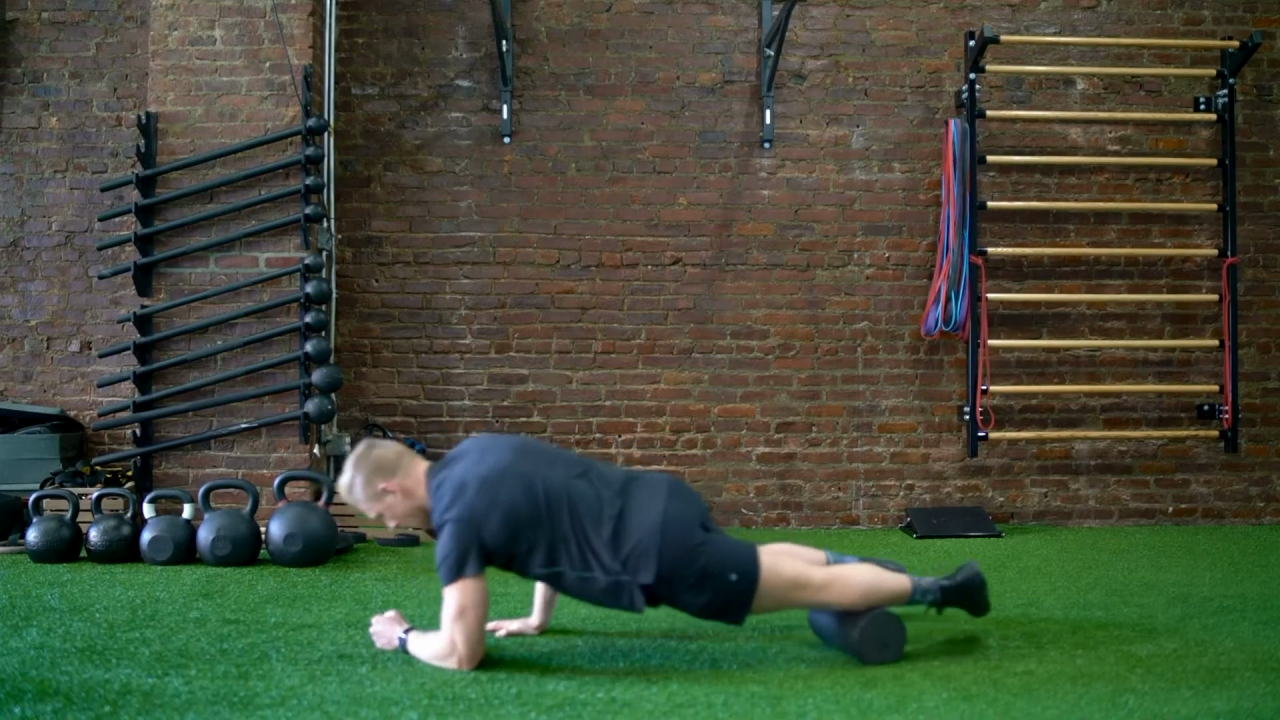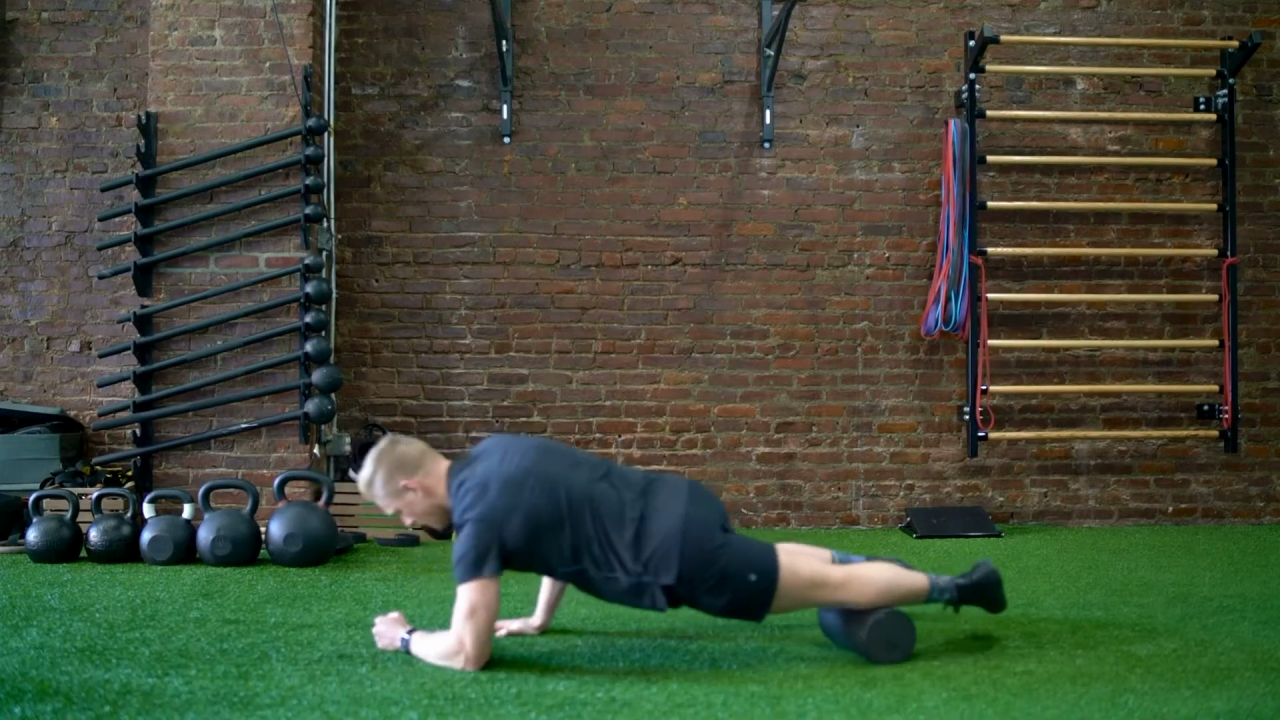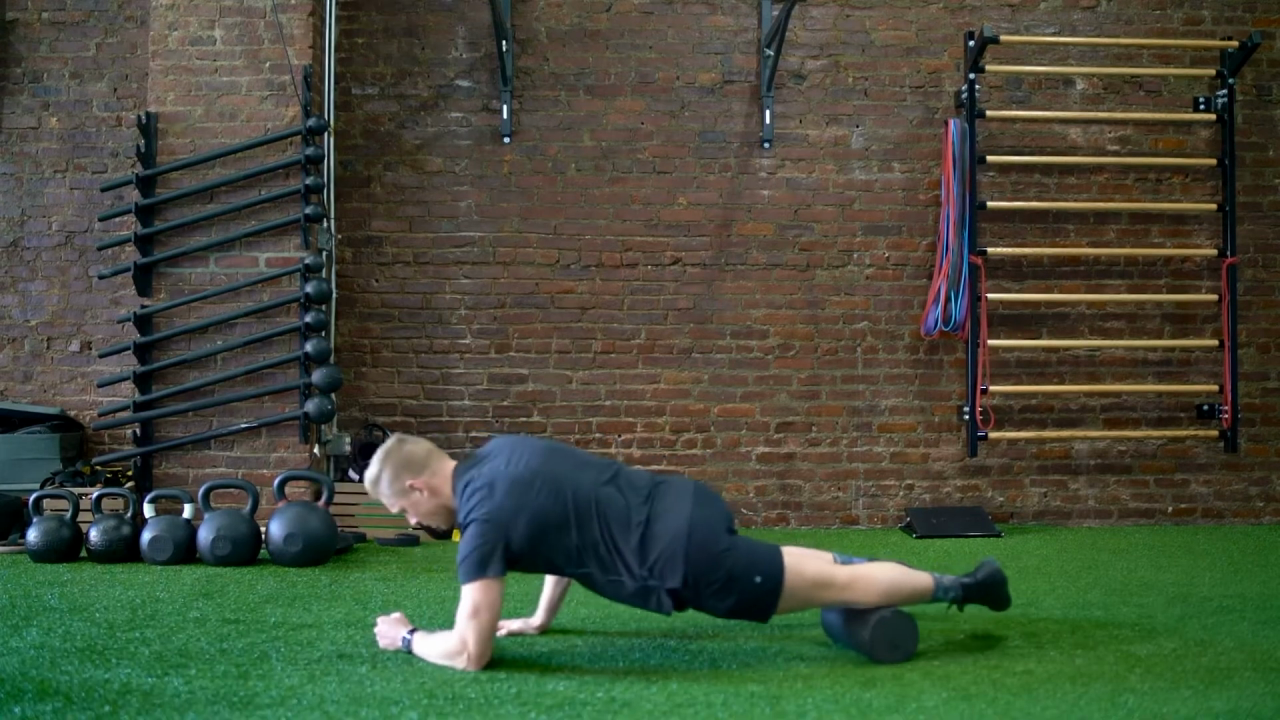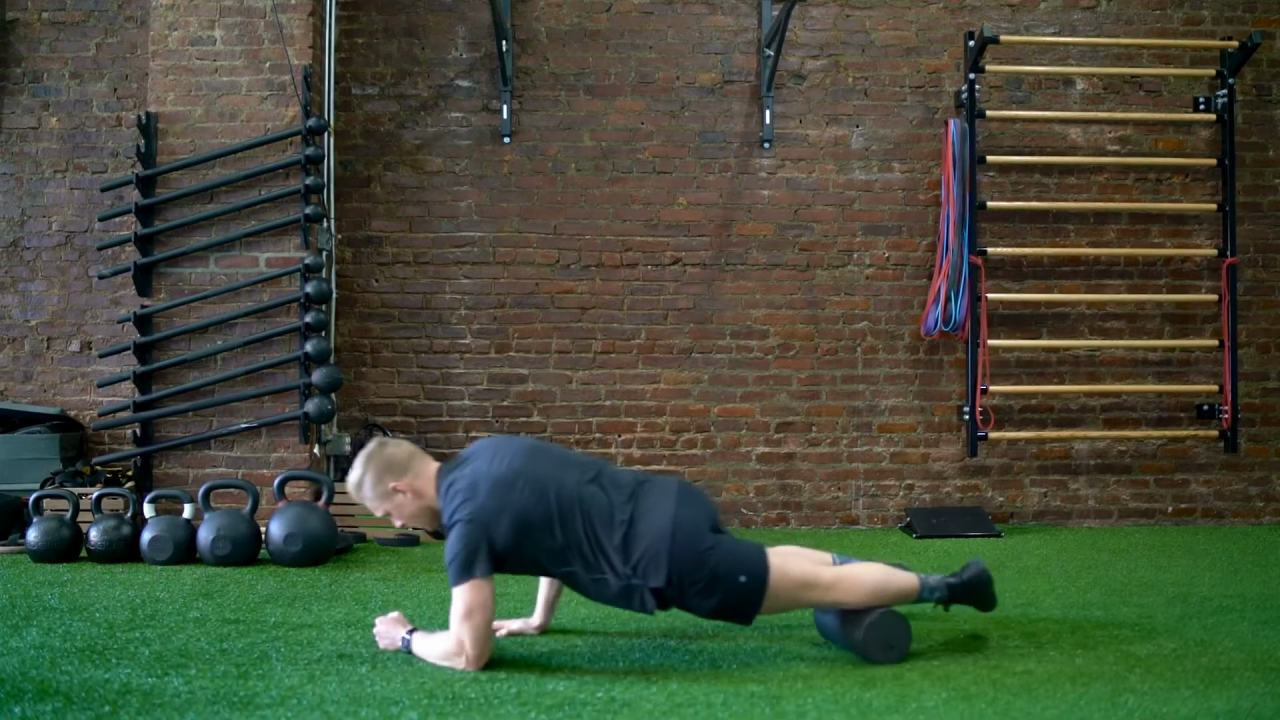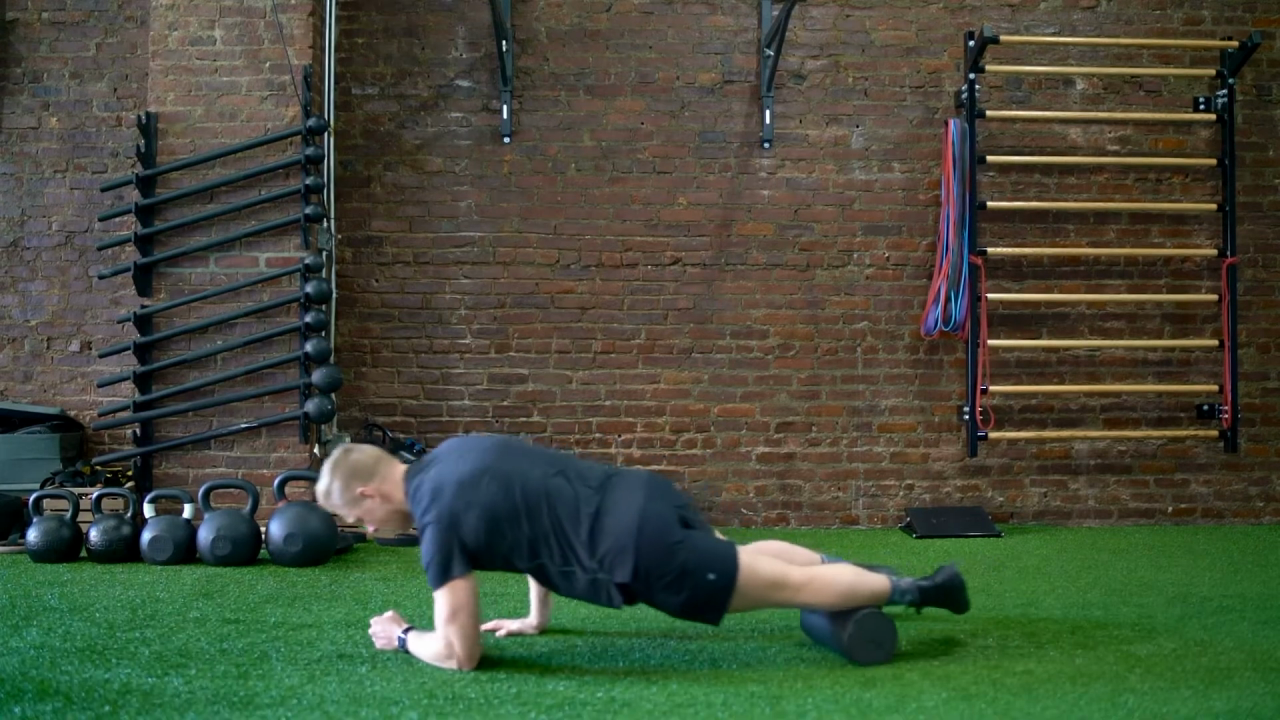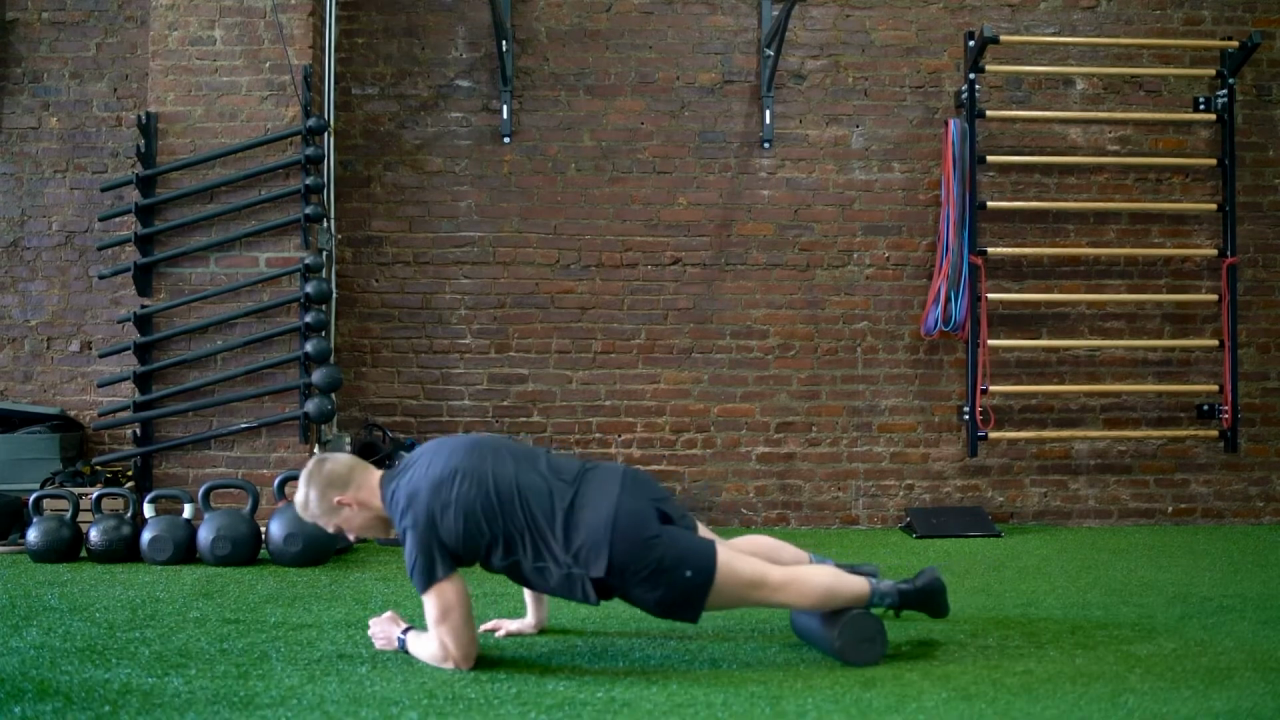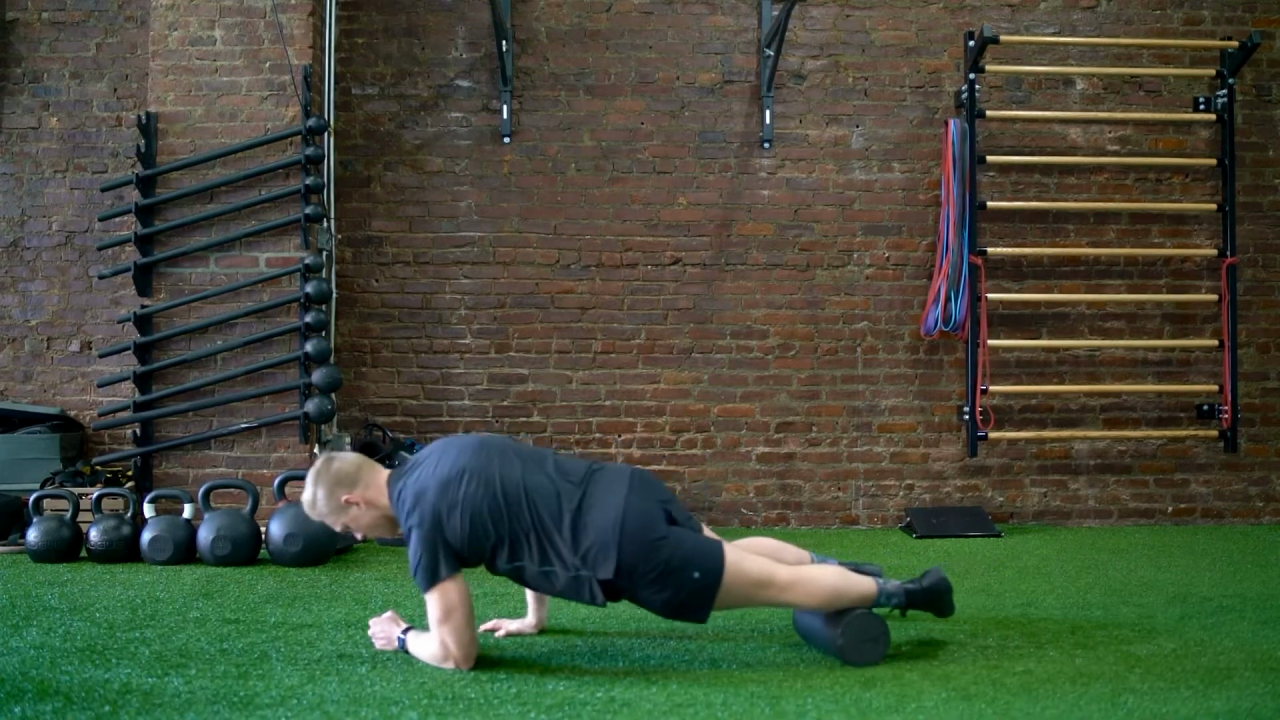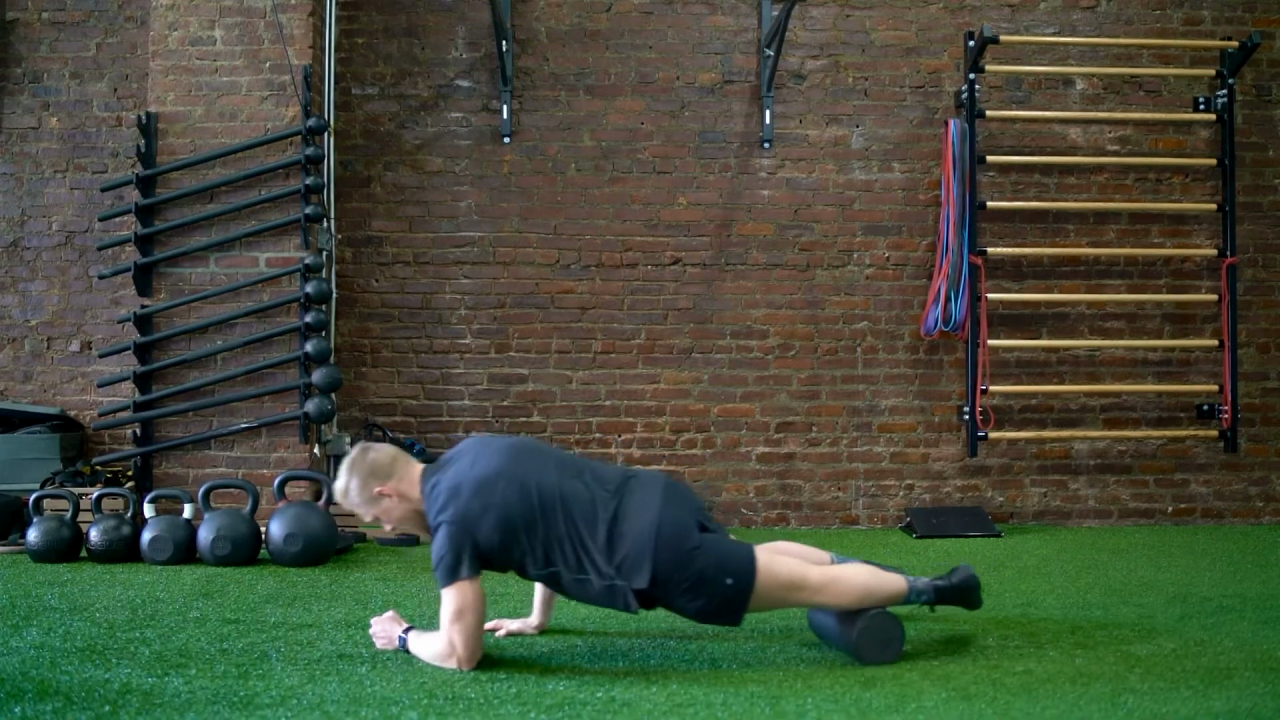
dt=0.2s
person 1, frame 1
left shoulder: (457, 517)
right shoulder: (474, 454)
left elbow: (461, 654)
left wrist: (403, 637)
right wrist: (537, 618)
left hip: (657, 553)
right hip: (659, 499)
left knee: (806, 588)
right knee: (753, 557)
left ankle: (941, 589)
right ankle: (855, 564)
person 1, frame 2
left shoulder: (478, 516)
right shoulder: (493, 453)
left elbow: (467, 653)
left wrist: (404, 638)
right wrist: (538, 618)
left hip: (676, 554)
right hip: (675, 503)
left knee: (823, 588)
right knee: (762, 558)
left ankle: (957, 587)
right ankle: (855, 562)
person 1, frame 3
left shoulder: (483, 517)
right shoulder: (499, 454)
left elbow: (469, 653)
left wrist: (407, 639)
right wrist: (539, 619)
left hip: (682, 557)
right hip: (680, 505)
left knee: (831, 592)
right knee: (767, 559)
left ankle: (963, 585)
right ankle: (856, 563)
person 1, frame 4
left shoulder: (468, 518)
right shoulder: (484, 454)
left elbow: (467, 653)
left wrist: (405, 638)
right wrist: (538, 618)
left hip: (666, 556)
right hip: (667, 504)
left knee: (816, 589)
right knee: (760, 558)
left ankle: (946, 586)
right ankle: (849, 564)
person 1, frame 5
left shoulder: (440, 518)
right shoulder: (454, 455)
left elbow: (460, 653)
left wrist: (402, 637)
right wrist: (536, 617)
left hip: (637, 550)
right hip: (641, 497)
left knee: (787, 588)
right knee: (739, 553)
left ankle: (918, 589)
right ankle: (847, 569)
person 1, frame 6
left shoulder: (418, 520)
right shoulder: (431, 459)
left elbow: (457, 654)
left wrist: (402, 636)
right wrist: (534, 618)
left hip: (617, 544)
right hip: (620, 490)
left knee: (765, 585)
right knee: (727, 548)
left ankle: (897, 593)
right ankle: (841, 570)
person 1, frame 7
left shoulder: (423, 520)
right shoulder: (437, 460)
left elbow: (457, 654)
left wrist: (400, 636)
right wrist: (533, 618)
left hip: (623, 544)
right hip: (626, 491)
left knee: (772, 584)
right knee: (729, 550)
left ankle: (902, 592)
right ankle: (845, 569)
person 1, frame 8
left shoulder: (452, 519)
right shoulder: (471, 455)
left elbow: (460, 654)
left wrist: (403, 637)
right wrist: (536, 618)
left hip: (654, 553)
right hip: (656, 500)
left knee: (801, 587)
right knee: (751, 555)
left ankle: (934, 588)
right ankle: (852, 566)
